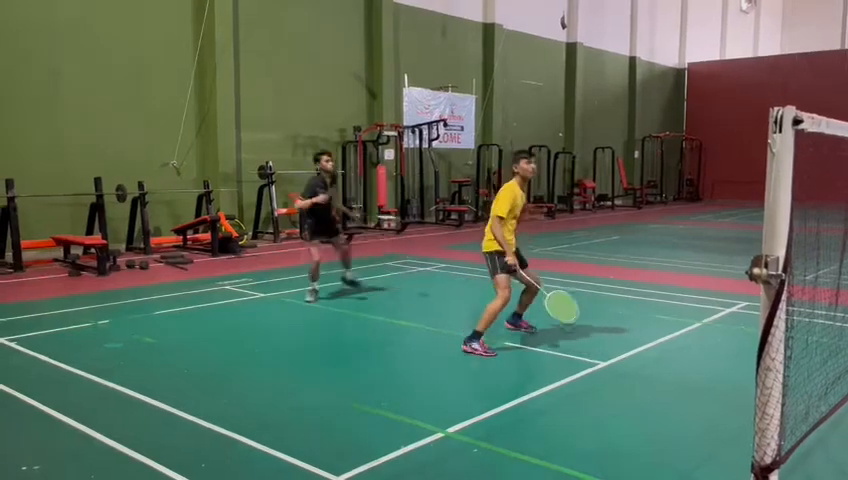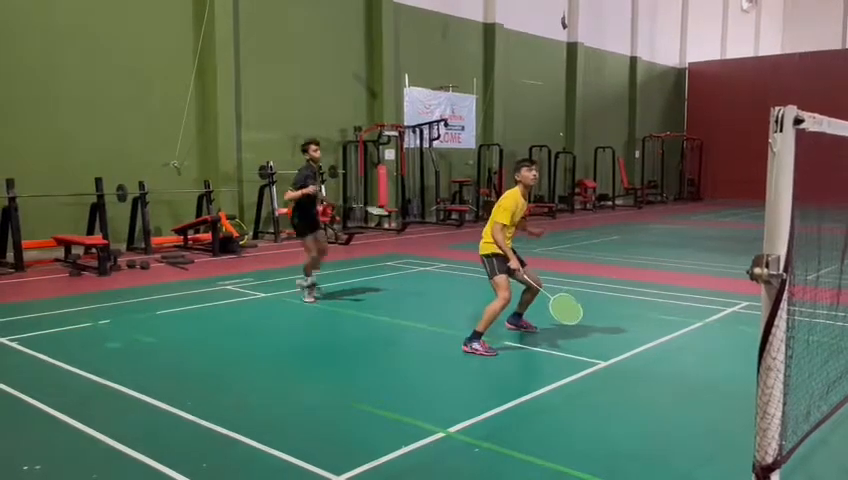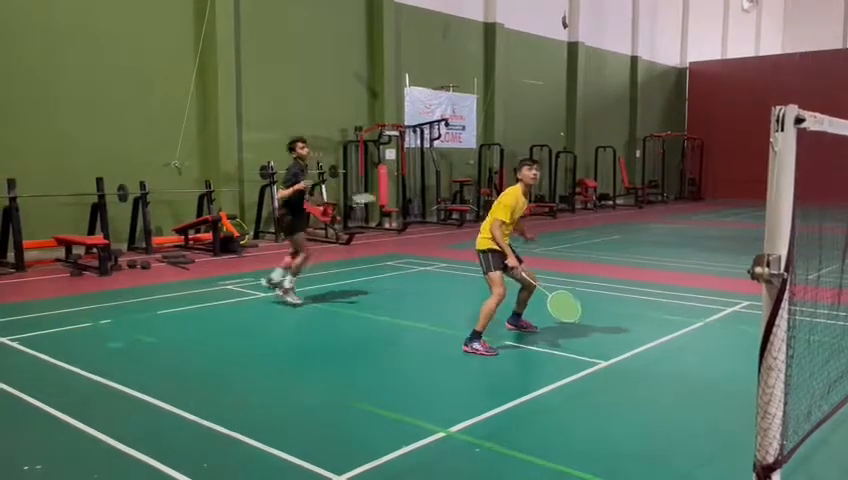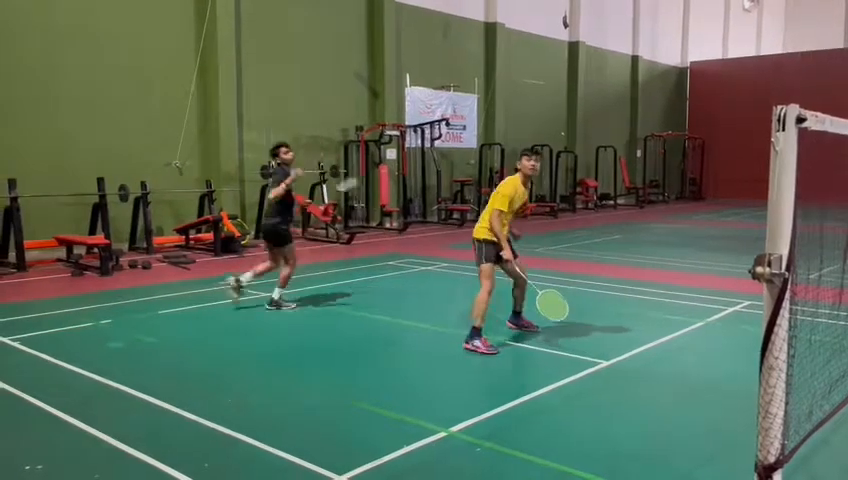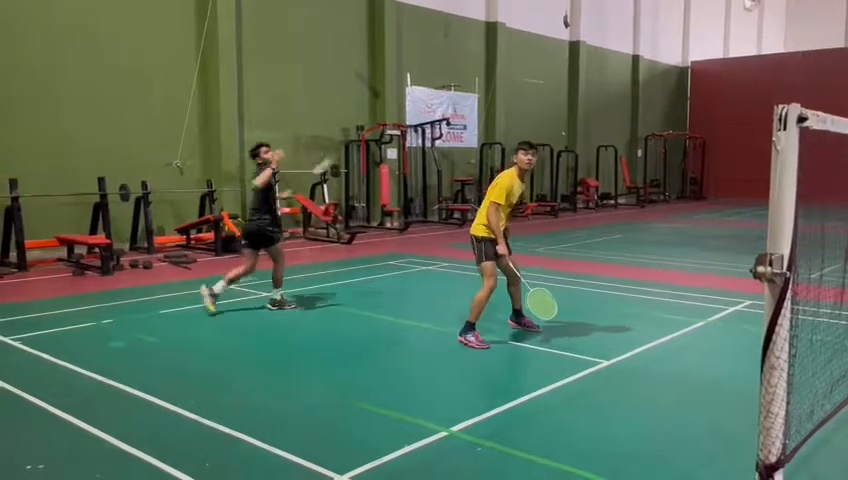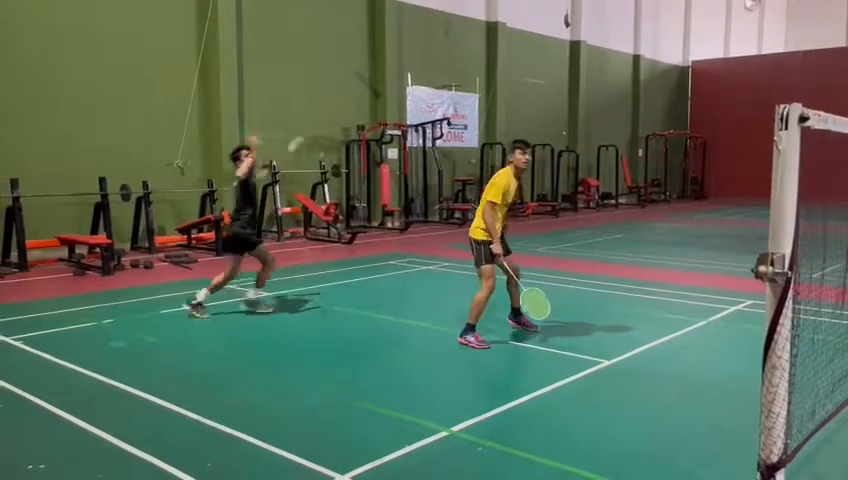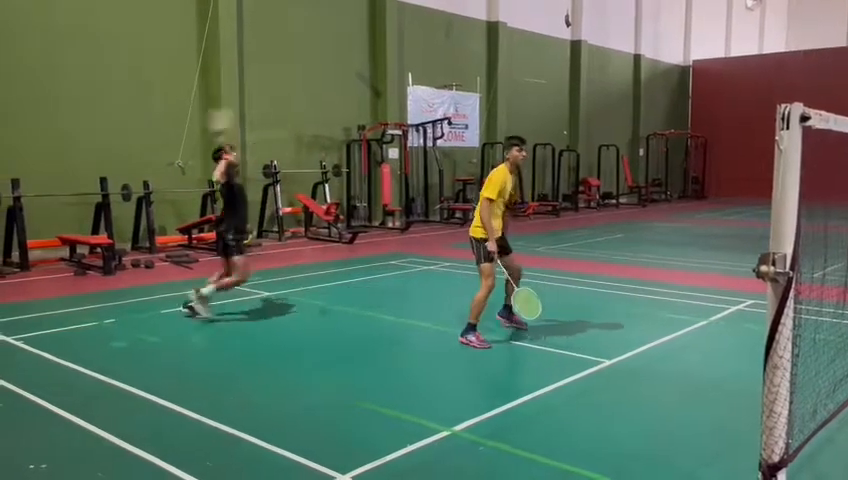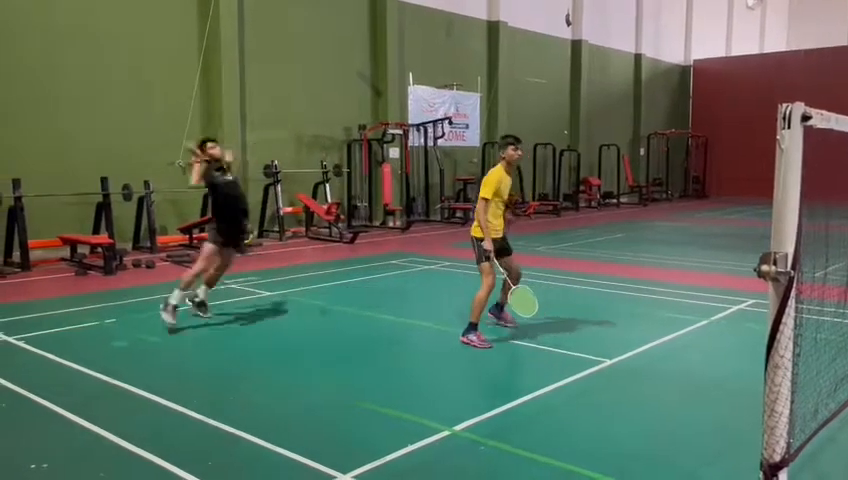
dt=0.1s
person 1, frame 1
left shoulder: (522, 191)
right shoulder: (508, 191)
right elbow: (495, 224)
right wrist: (508, 253)
left hip: (510, 247)
right hip: (496, 248)
left knee: (535, 284)
right knee: (504, 295)
left ankle: (515, 319)
right ankle: (473, 340)
person 1, frame 2
left shoulder: (524, 199)
right shoulder: (511, 198)
right elbow: (496, 232)
left wrist: (529, 230)
right wrist: (512, 259)
left hip: (506, 249)
right hip: (491, 250)
left knee: (535, 284)
right knee: (504, 295)
left ankle: (516, 319)
right ankle: (473, 340)
person 1, frame 3
left shoulder: (524, 197)
right shoulder: (511, 195)
right elbow: (495, 228)
left wrist: (524, 234)
right wrist: (510, 256)
left hip: (503, 246)
right hip: (488, 246)
left knee: (530, 281)
right knee: (499, 293)
left ankle: (515, 319)
right ankle: (473, 340)
person 1, frame 4
left shoulder: (525, 188)
right shoulder: (509, 185)
right elbow: (494, 217)
left wrist: (511, 230)
right wrist: (506, 248)
left hip: (500, 237)
right hip: (485, 237)
left knee: (520, 277)
right knee: (488, 285)
left ankle: (516, 317)
right ankle: (474, 336)
person 1, frame 5
left shoulder: (521, 182)
right shoulder: (506, 179)
right elbow: (491, 212)
right wrist: (501, 243)
left hip: (497, 233)
right hip: (483, 234)
left knee: (514, 275)
right knee: (490, 283)
left ankle: (517, 316)
right ankle: (468, 330)
person 1, frame 6
left shoulder: (515, 179)
right shoulder: (501, 178)
right elbow: (487, 211)
right wrist: (496, 243)
left hip: (495, 235)
right hip: (482, 236)
left knee: (514, 273)
right knee: (489, 285)
left ankle: (516, 316)
right ankle: (467, 332)
person 1, frame 7
left shoulder: (510, 176)
right shoulder: (498, 175)
right elbow: (484, 207)
right wrist: (491, 240)
left hip: (496, 234)
right hip: (482, 235)
left knee: (516, 272)
right knee: (488, 283)
left ankle: (507, 312)
right ankle: (468, 332)
person 1, frame 8
left shoulder: (508, 177)
right shoulder: (494, 175)
right elbow: (480, 207)
left wrist: (506, 217)
right wrist: (487, 238)
left hip: (499, 234)
right hip: (483, 236)
left knee: (515, 274)
right knee: (489, 282)
left ankle: (498, 310)
right ankle: (470, 331)
person 2, frame 1
left shoulder: (331, 180)
right shoulder: (313, 183)
right elbow: (299, 205)
left wrist: (346, 211)
right wrist: (315, 200)
left hip: (328, 222)
right hip: (312, 225)
left knee: (345, 250)
right knee: (316, 259)
left ankle: (348, 276)
right ankle: (313, 288)
person 2, frame 2
left shoulder: (316, 170)
right shoulder: (304, 173)
right elbow: (288, 196)
right wrist: (306, 191)
left hip: (311, 216)
right hip: (301, 218)
left knee: (323, 250)
right knee: (313, 254)
left ankle: (309, 281)
right ankle: (307, 285)
person 2, frame 3
left shoulder: (302, 168)
right shoulder: (293, 170)
right elbow: (280, 195)
right wrist: (297, 187)
left hip: (296, 215)
right hip: (290, 216)
left knee: (296, 252)
right knee: (304, 253)
left ankle: (274, 279)
right ankle: (287, 286)
person 2, frame 4
left shoulder: (282, 174)
right shoulder: (283, 174)
right elbow: (272, 196)
right wrist: (289, 181)
left hip: (271, 224)
right hip: (278, 225)
left knee: (274, 263)
right knee: (290, 263)
left ankle: (239, 281)
right ankle: (275, 299)
person 2, frame 5
left shoulder: (264, 172)
right shoulder: (264, 172)
right elbow: (257, 184)
left wrist: (278, 196)
right wrist: (273, 166)
left hip: (252, 226)
right hip: (263, 226)
left knee: (247, 267)
right knee: (279, 261)
left ankle: (212, 292)
right ankle: (277, 299)
person 2, frame 6
left shoulder: (247, 177)
right shoulder: (245, 178)
right elbow: (239, 174)
right wrist: (250, 158)
left hip: (238, 231)
right hip: (244, 231)
left knee: (229, 273)
right knee: (269, 262)
left ankle: (197, 302)
right ankle: (253, 297)
person 2, frame 7
left shoulder: (232, 178)
right shoulder: (229, 180)
right elbow: (217, 178)
right wrist: (225, 159)
left hip: (233, 233)
right hip: (230, 234)
left knee: (226, 273)
right knee: (240, 277)
left ankle: (194, 303)
right ankle: (202, 294)
person 2, frame 8
left shoulder: (225, 168)
right shoulder: (211, 176)
left elbow: (228, 158)
right elbow: (195, 182)
right wrist: (198, 160)
left hip: (236, 230)
right hip: (220, 228)
left knee: (221, 267)
right knee: (202, 267)
left ankle: (198, 298)
right ankle: (172, 303)
